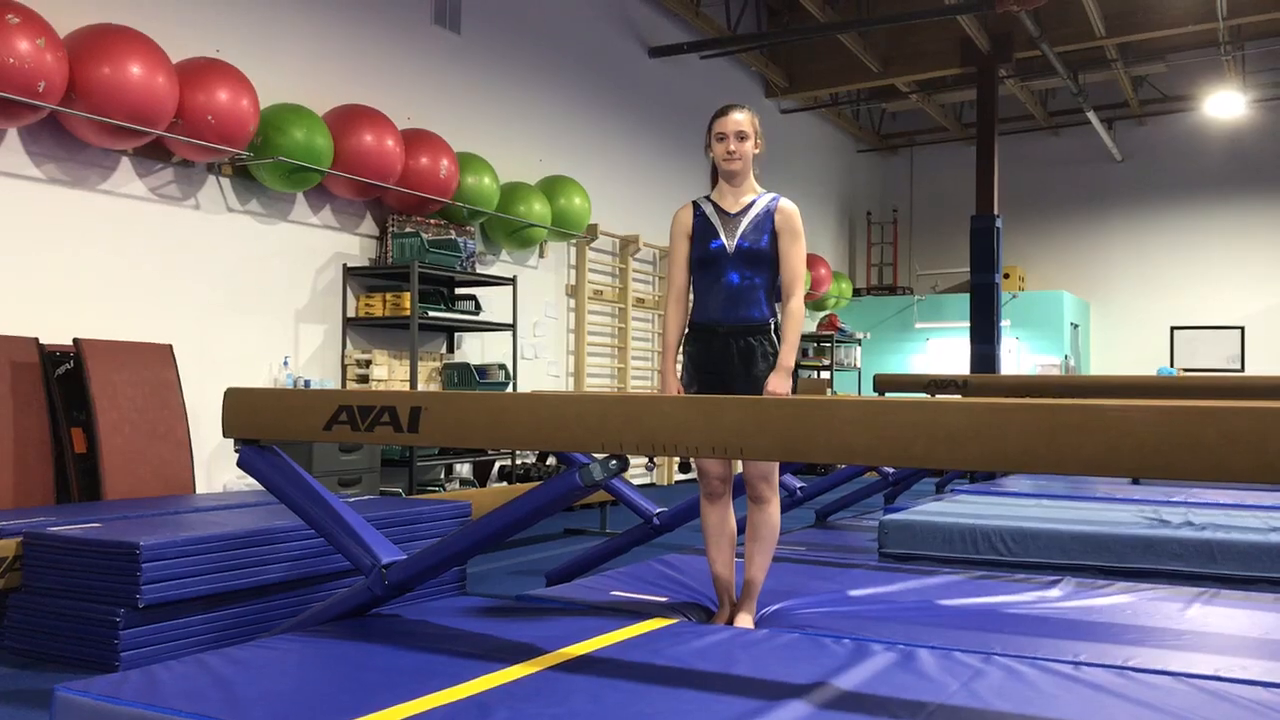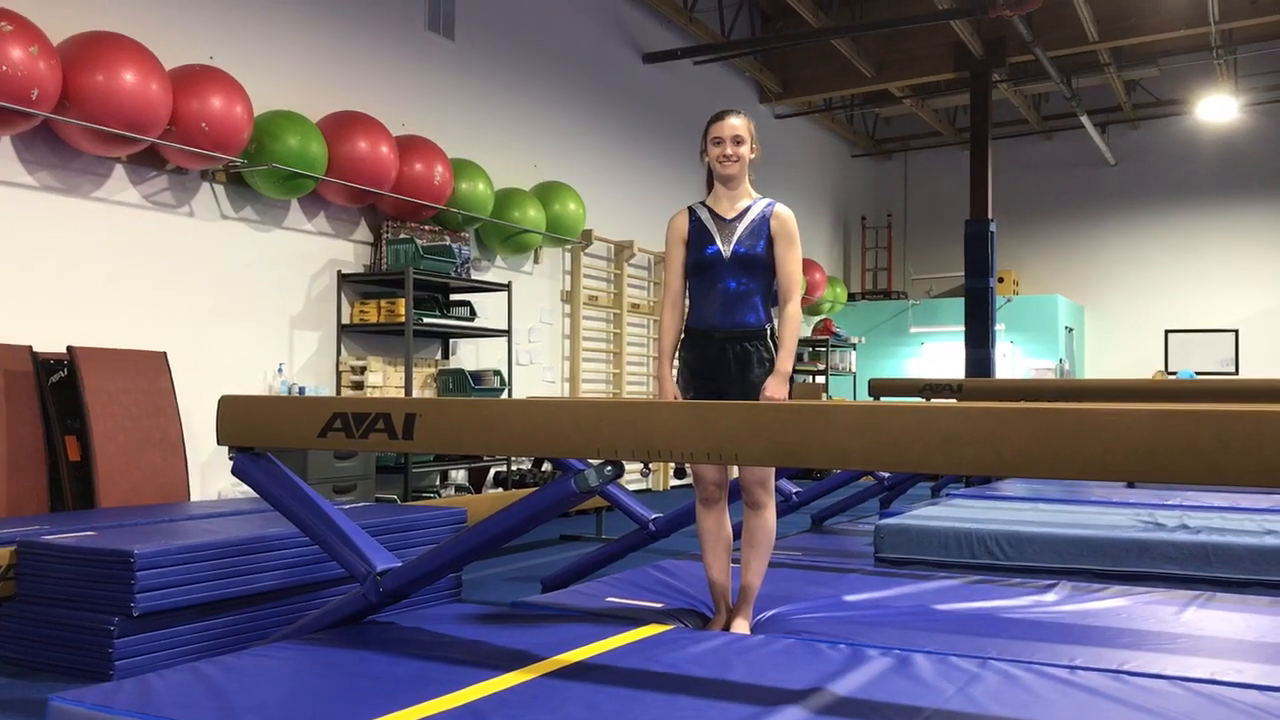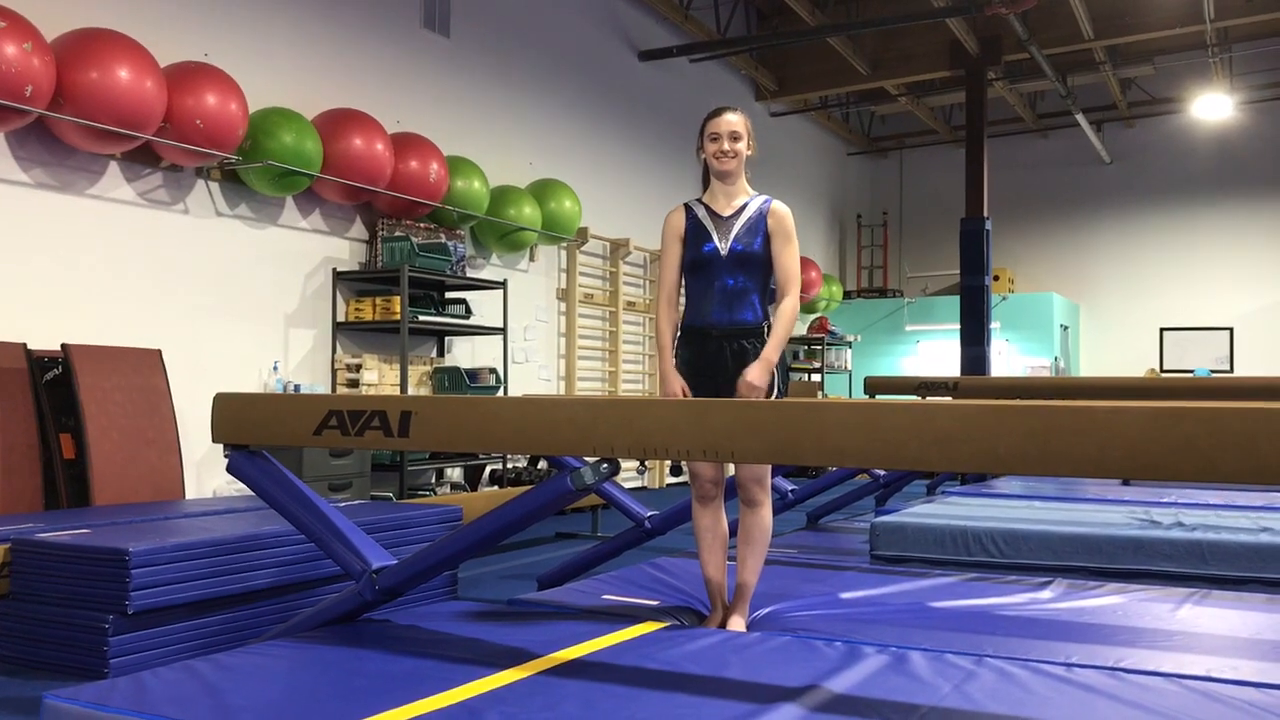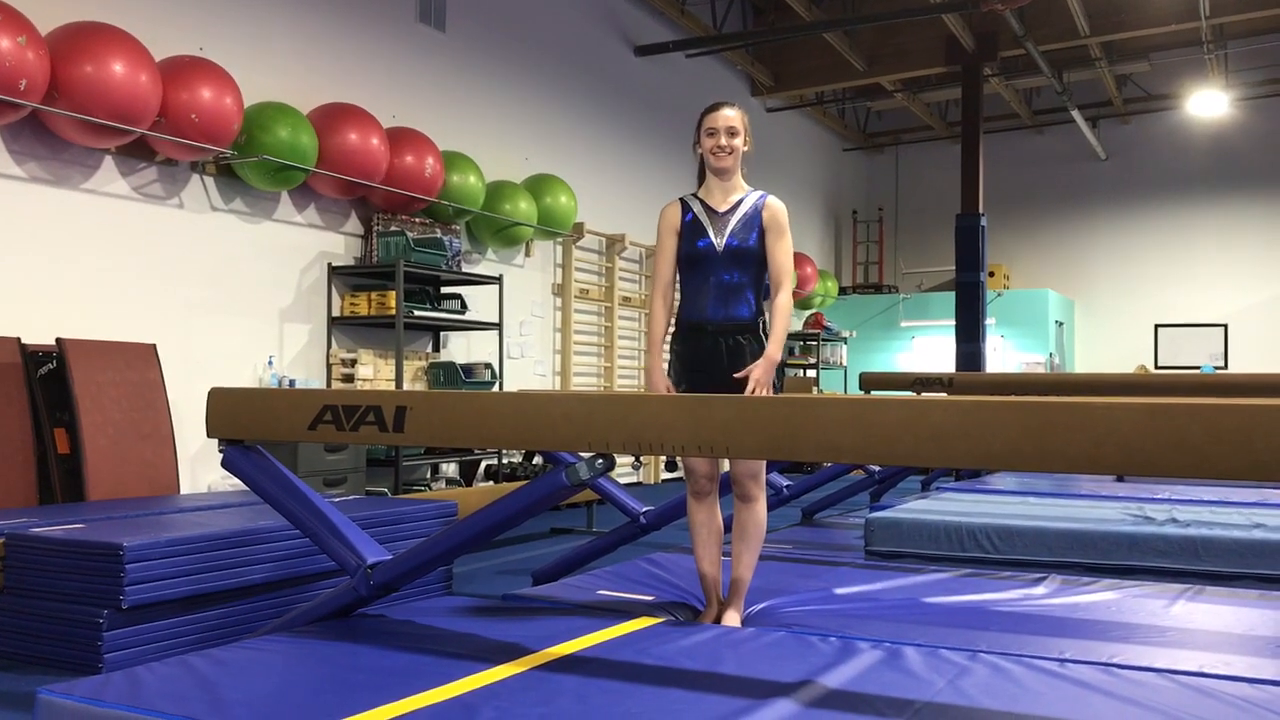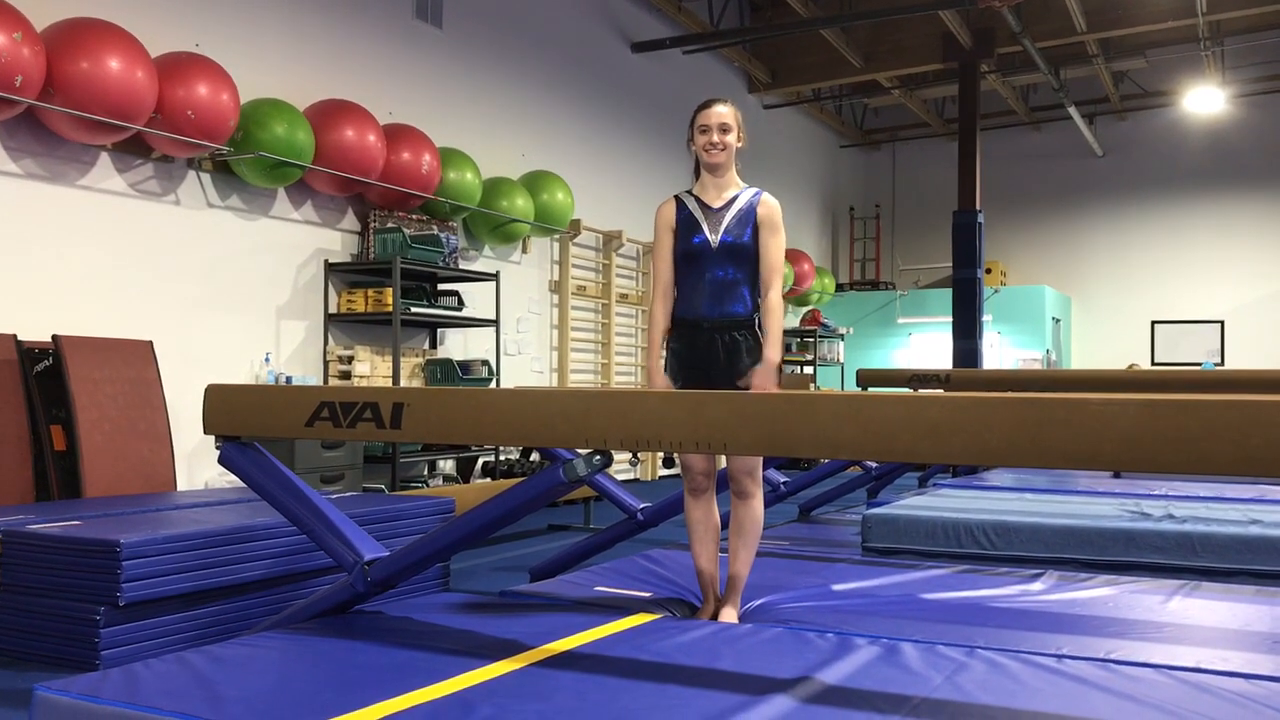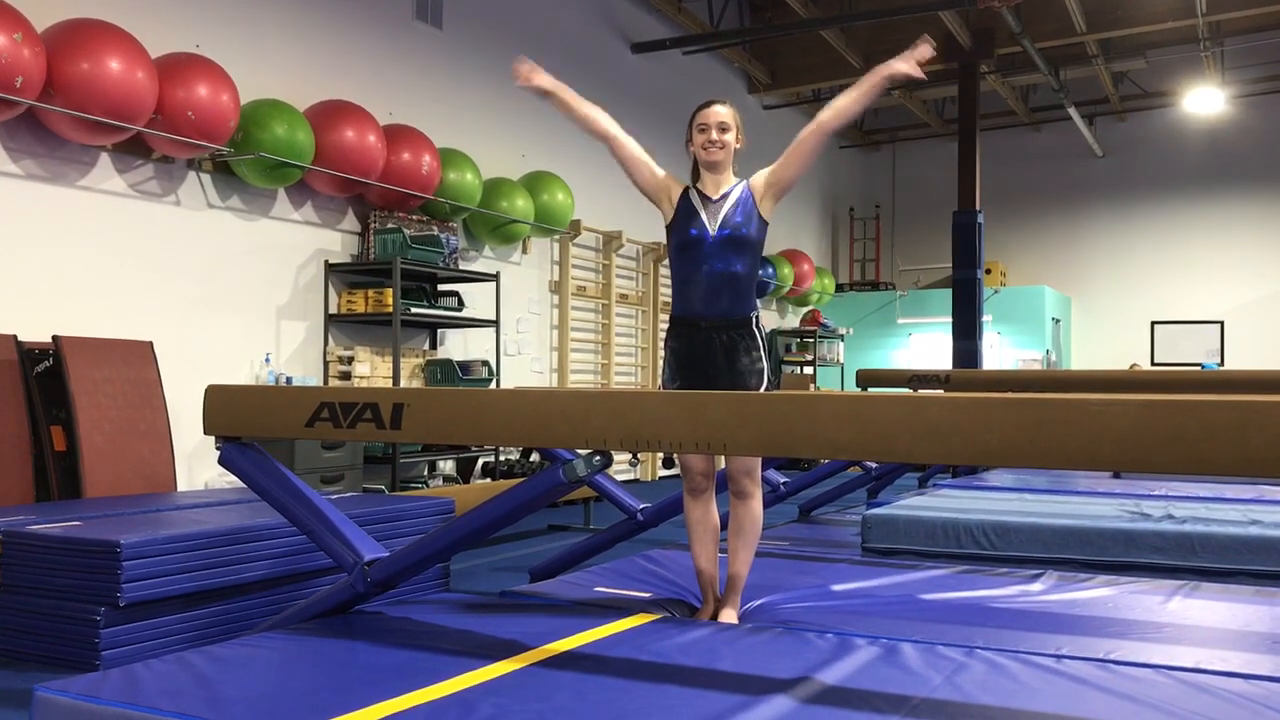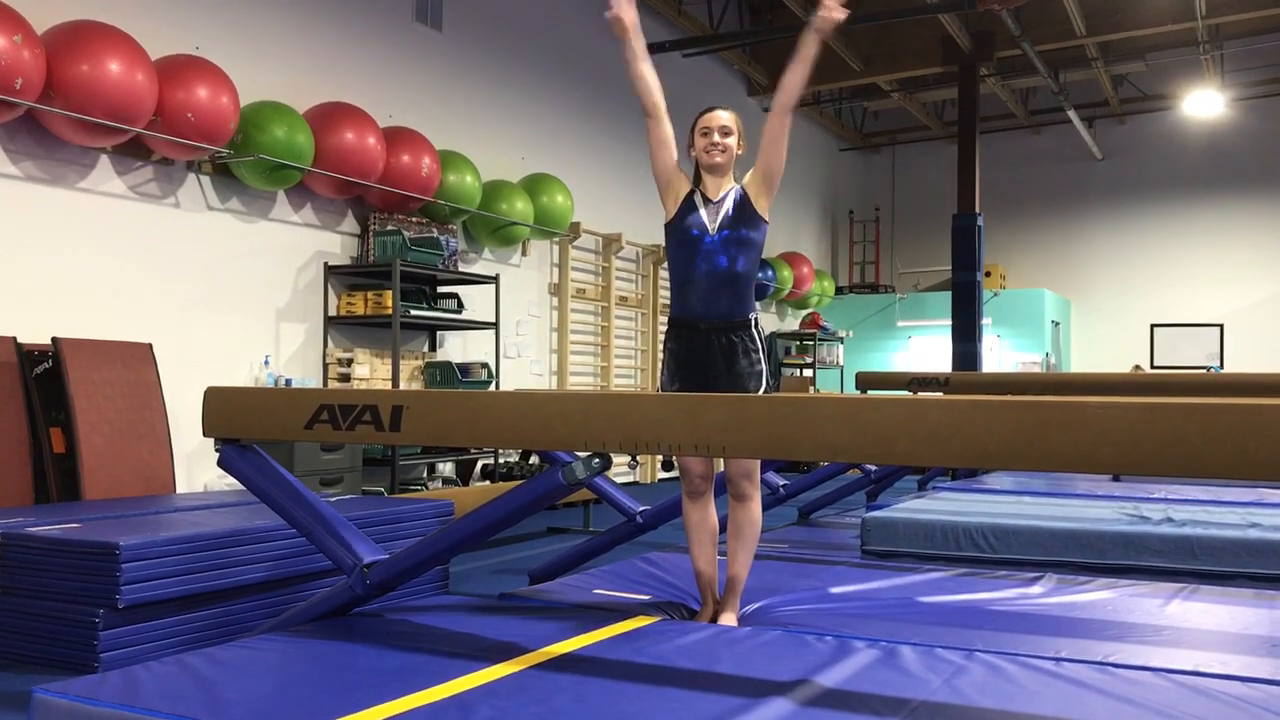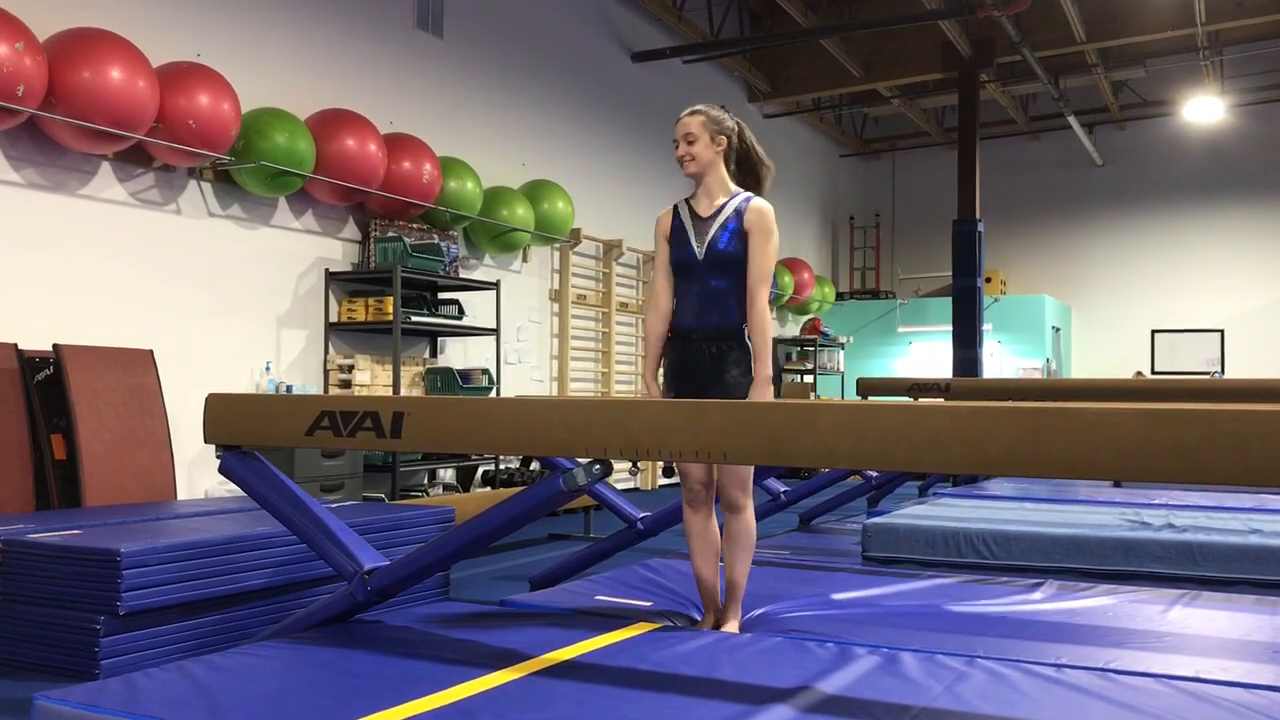
dt=0.5s
person 1, frame 1
left shoulder: (781, 212)
right shoulder: (689, 216)
left elbow: (794, 296)
right elbow: (676, 297)
left wrist: (784, 368)
right wrist: (668, 368)
left hip: (759, 350)
right hip: (704, 353)
left knee: (761, 484)
right knee: (712, 483)
left ankle: (748, 604)
right ankle: (723, 601)
person 1, frame 2
left shoulder: (777, 217)
right shoulder: (685, 222)
left elbow: (791, 301)
right elbow: (672, 303)
left wrist: (782, 372)
right wrist: (665, 374)
left hip: (755, 356)
right hip: (700, 358)
left knee: (757, 489)
right knee: (709, 488)
left ankle: (744, 610)
right ankle: (720, 607)
person 1, frame 3
left shoulder: (773, 214)
right shoulder: (681, 219)
left elbow: (789, 296)
right elbow: (666, 300)
left wrist: (766, 362)
right wrist: (668, 369)
left hip: (751, 354)
right hip: (697, 355)
left knee: (753, 486)
right knee: (704, 485)
left ankle: (740, 607)
right ankle: (716, 605)
person 1, frame 4
left shoulder: (769, 210)
right shoulder: (677, 213)
left elbow: (782, 290)
right elbow: (662, 293)
left wrist: (772, 356)
right wrist: (654, 364)
left hip: (746, 350)
right hip: (691, 351)
left knee: (747, 482)
right knee: (699, 481)
left ankle: (736, 603)
right ankle: (711, 600)
person 1, frame 5
left shoulder: (763, 207)
right shoulder: (672, 210)
left elbow: (772, 290)
right elbow: (662, 292)
left wrist: (770, 360)
right wrist: (654, 364)
left hip: (742, 345)
right hip: (688, 347)
left knee: (745, 478)
right knee: (697, 478)
left ankle: (733, 599)
right ankle: (708, 596)
person 1, frame 6
left shoulder: (758, 193)
right shoulder: (671, 196)
left elbow: (820, 131)
right elbow: (613, 136)
left wrist: (883, 76)
right wrist: (553, 90)
left hip: (741, 346)
right hip: (685, 346)
left knee: (744, 480)
right knee: (696, 478)
left ankle: (733, 600)
right ankle: (708, 597)
person 1, frame 7
left shoulder: (755, 195)
right shoulder: (676, 195)
left elbow: (782, 113)
right elbow: (655, 113)
left hip: (740, 346)
right hip: (684, 346)
left knee: (742, 483)
right knee: (695, 482)
left ankle: (731, 603)
right ankle: (706, 600)
person 1, frame 8
left shoulder: (755, 212)
right shoulder: (671, 219)
left elbow: (758, 300)
right elbow: (660, 299)
left wrist: (763, 376)
right wrist: (651, 370)
left hip: (733, 355)
right hip: (683, 356)
left knee: (734, 494)
right knee: (694, 492)
left ankle: (733, 609)
right ankle: (710, 607)
